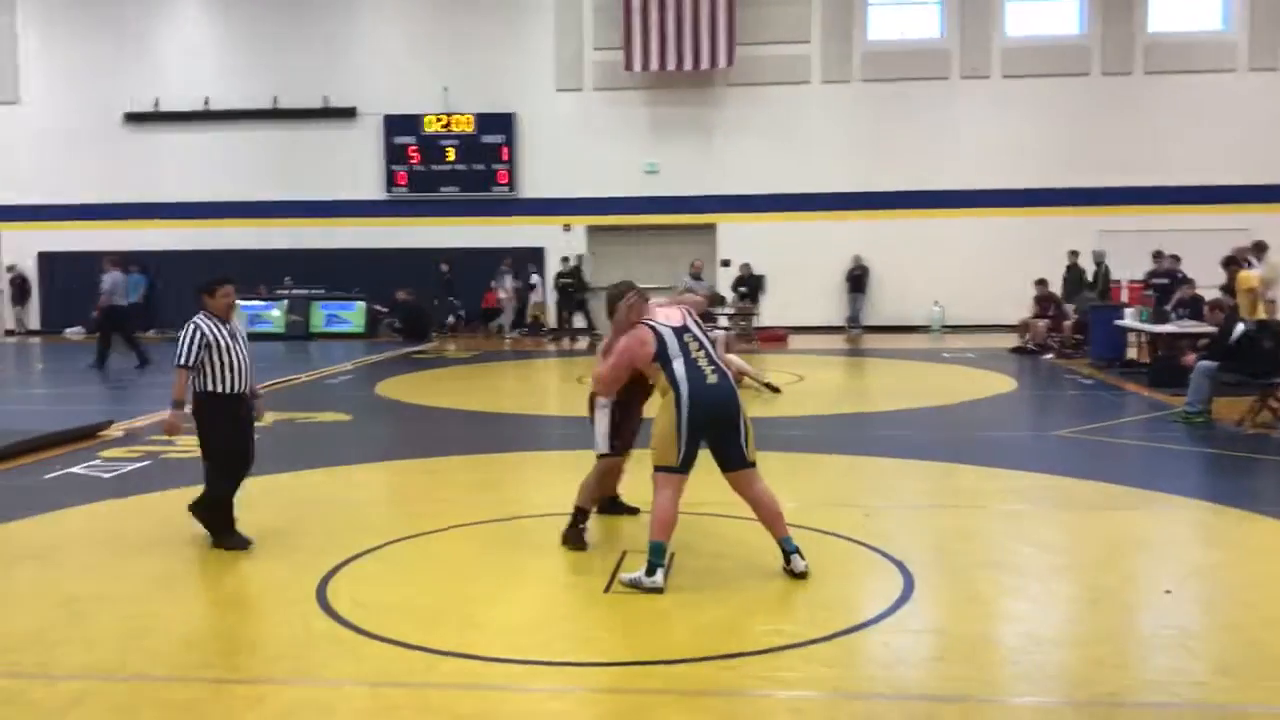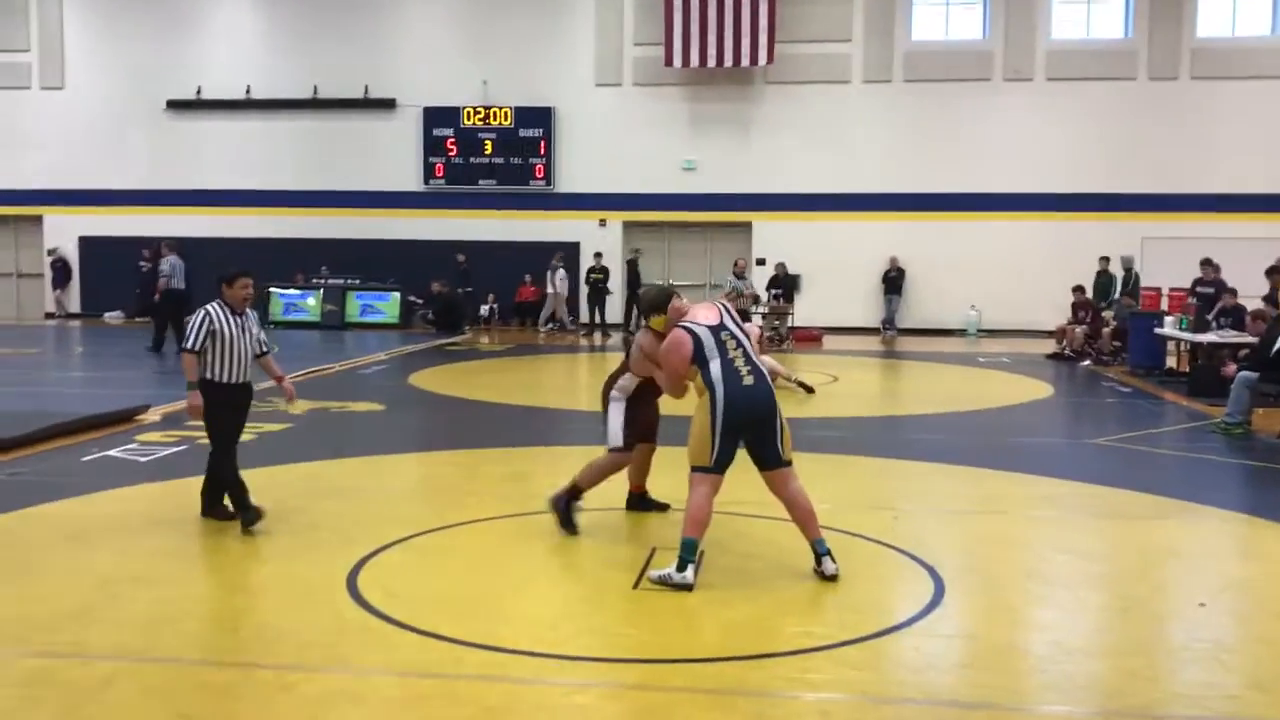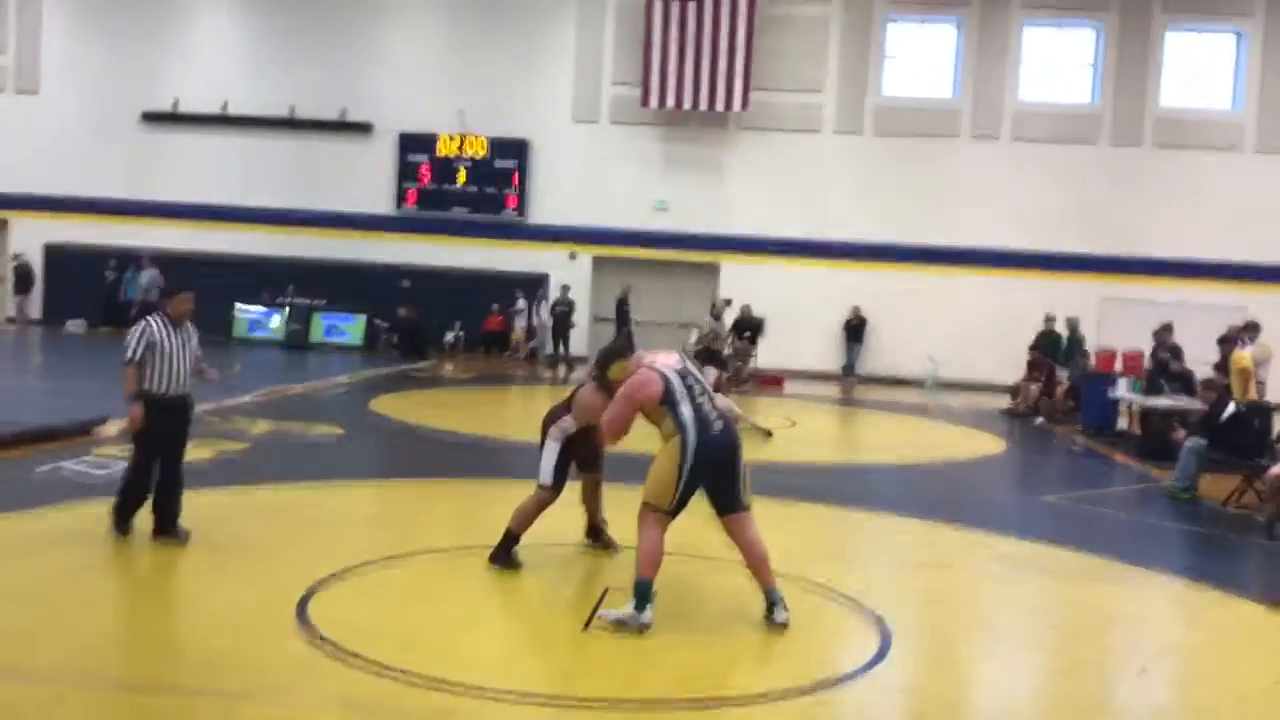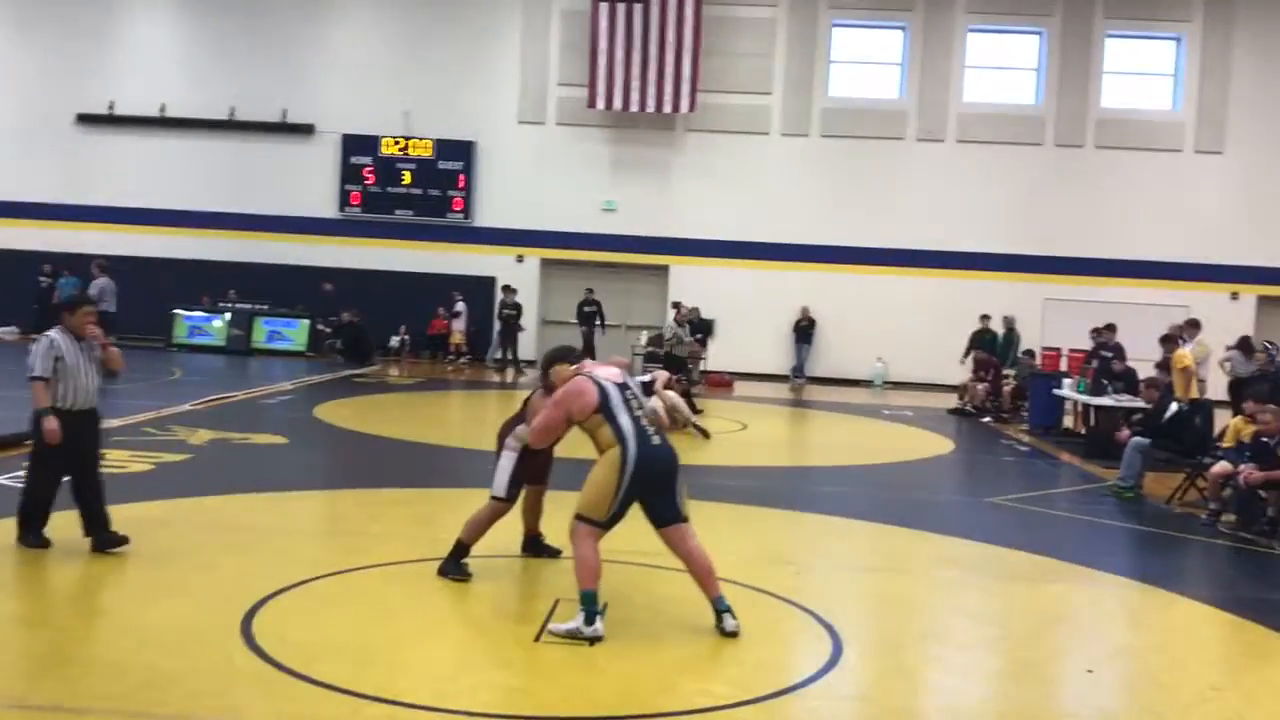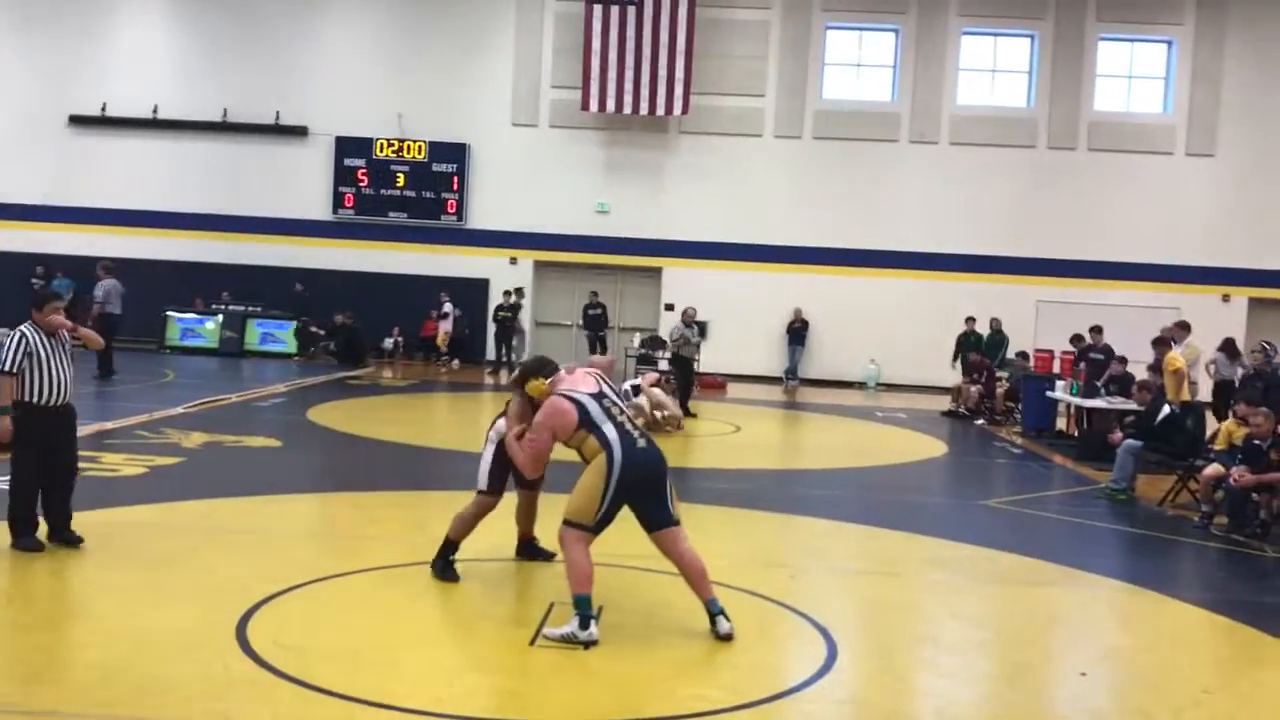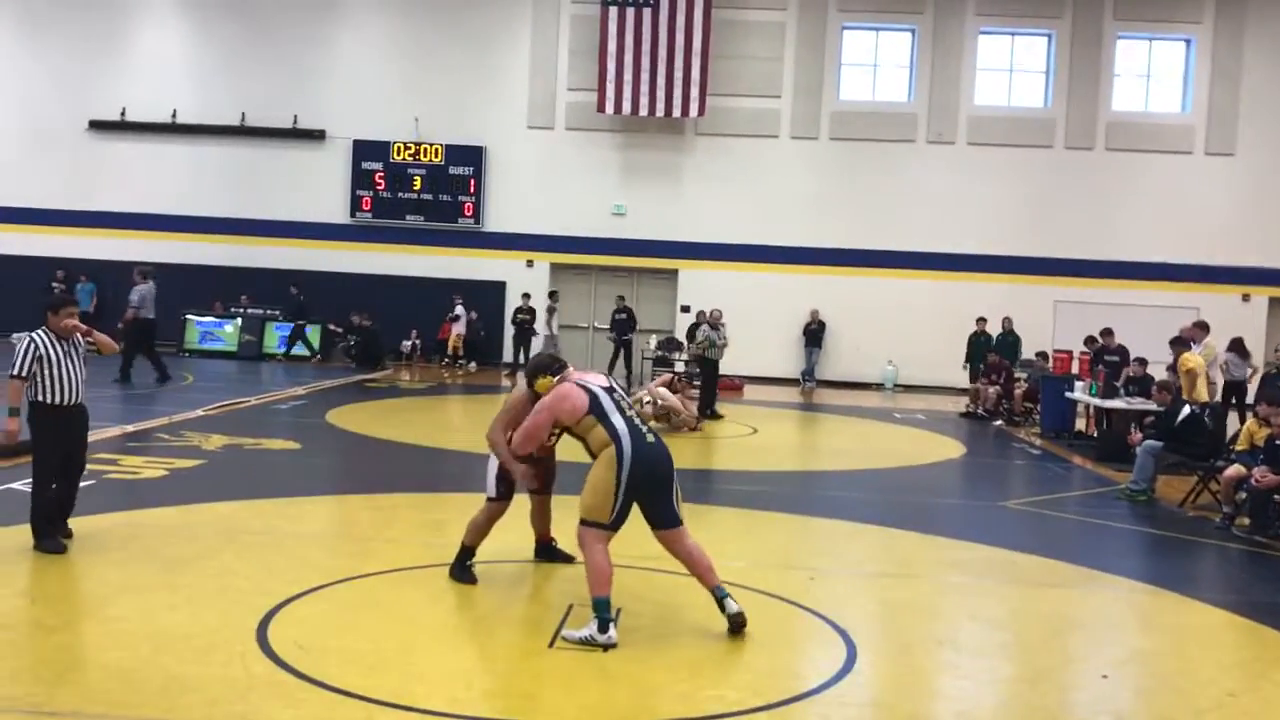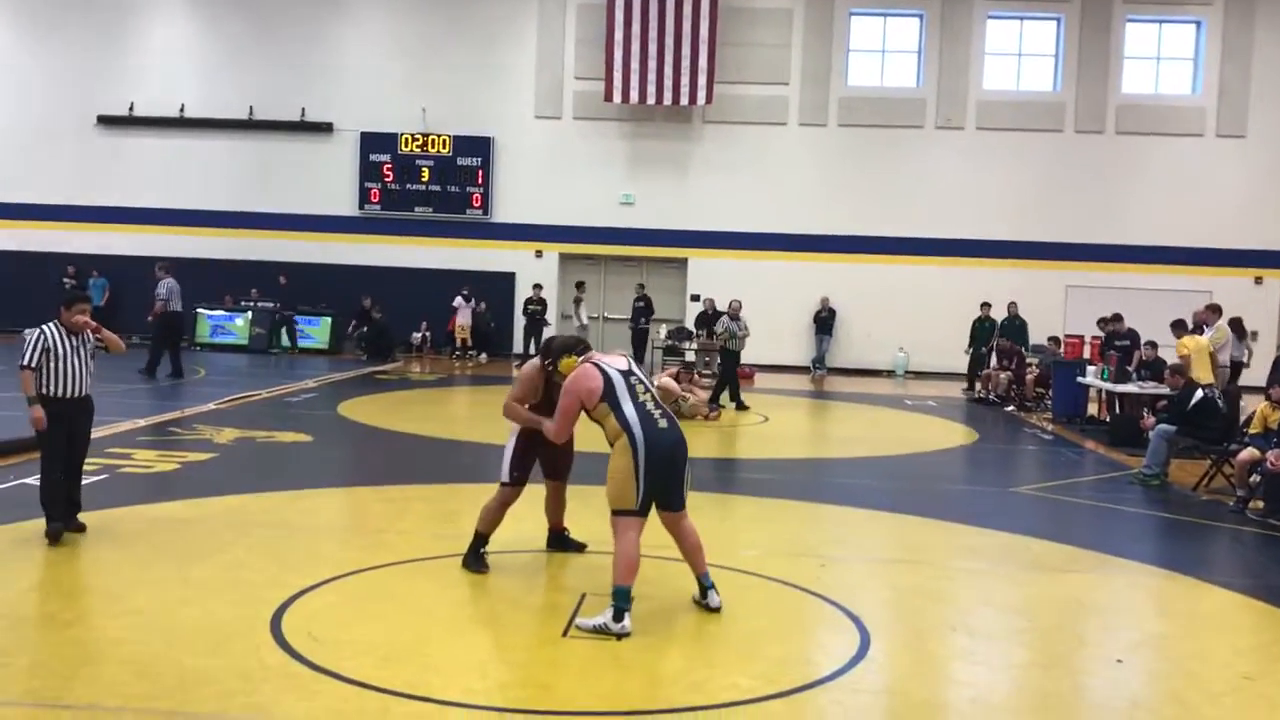
dt=0.3s
person 1, frame 1
left shoulder: (632, 340)
right shoulder: (681, 311)
left elbow: (604, 387)
left wrist: (602, 365)
left hip: (687, 402)
right hip: (726, 395)
left knee: (667, 486)
right knee: (750, 483)
left ankle: (653, 571)
right ankle: (793, 556)
person 1, frame 2
left shoulder: (673, 343)
right shoulder: (719, 306)
left elbow: (676, 391)
left wrist: (653, 373)
left hip: (724, 402)
right hip: (763, 395)
left knee: (702, 484)
right knee: (785, 481)
left ankle: (684, 568)
right ankle: (824, 558)
person 1, frame 3
left shoulder: (636, 382)
right shoulder: (673, 357)
left elbow: (609, 433)
left wrist: (615, 407)
left hip: (690, 445)
right hip: (726, 439)
left knee: (651, 522)
right knee: (742, 527)
left ankle: (640, 608)
right ankle: (775, 606)
person 1, frame 4
left shoulder: (572, 390)
right shoulder: (614, 371)
left elbow: (536, 439)
left wrist: (548, 411)
left hip: (627, 458)
right hip: (663, 454)
left knee: (584, 533)
right knee: (683, 538)
left ankle: (589, 620)
right ankle: (724, 614)
person 1, frame 5
left shoulder: (551, 410)
right shoulder: (589, 373)
left elbow: (532, 469)
left wrist: (511, 441)
left hip: (614, 464)
right hip: (651, 458)
left knee: (573, 538)
right knee: (676, 543)
left ankle: (584, 624)
right ankle: (719, 617)
person 1, frame 6
left shoulder: (558, 397)
right shoulder: (598, 377)
left elbow: (521, 446)
left hip: (623, 459)
right hip: (658, 454)
left knee: (592, 539)
right knee: (679, 538)
left ankle: (603, 627)
right ankle: (727, 603)
person 1, frame 7
left shoulder: (578, 378)
right shoulder: (623, 360)
left elbow: (558, 434)
left wrist: (549, 425)
left hip: (637, 445)
right hip: (673, 437)
left knee: (626, 528)
right knee: (678, 519)
left ankle: (618, 615)
right ankle: (708, 591)
person 2, frame 1
left shoulder: (235, 325)
right shoulder: (198, 328)
right elbow: (182, 369)
left wrist: (253, 396)
right wrist: (175, 409)
left hip: (239, 402)
right hip: (213, 405)
left knee: (242, 461)
right knee: (220, 468)
left ankle: (205, 507)
right ankle: (222, 531)
person 2, frame 2
left shoulder: (251, 317)
right shoulder: (207, 315)
left elbow: (262, 352)
right elbow: (189, 353)
left wrist: (281, 380)
right wrist: (193, 391)
left hip: (241, 391)
right hip: (214, 392)
left knee: (225, 449)
right knee: (224, 450)
left ankle: (212, 503)
right ankle: (243, 508)
person 2, frame 3
left shoulder: (189, 330)
right shoulder: (148, 327)
left elbow: (194, 363)
right elbow: (132, 366)
left wrist: (207, 372)
right wrist: (134, 402)
left hip: (179, 405)
right hip: (153, 405)
left knee: (172, 465)
right knee: (144, 463)
left ankle: (166, 523)
right ankle: (123, 513)
person 2, frame 4
left shoulder: (93, 341)
right shoulder: (50, 342)
left elbow: (117, 366)
right elbow: (38, 381)
left wrist: (104, 344)
right wrist: (46, 416)
left hip: (86, 418)
right hip: (58, 419)
left knee: (89, 476)
right knee: (44, 476)
left ankle: (100, 533)
right ankle: (29, 529)
person 2, frame 5
left shoulder: (63, 334)
right shoulder: (21, 337)
left elbow: (99, 344)
left wrist: (73, 328)
left hip: (62, 412)
right hip: (31, 414)
left knee: (65, 471)
right knee: (27, 475)
left ankle: (60, 528)
right ankle: (23, 533)
person 2, frame 6
left shoulder: (78, 339)
right shoulder: (34, 342)
left elbow: (112, 349)
right elbow: (16, 379)
left wrist: (87, 331)
right wrist: (13, 416)
left hip: (75, 413)
right hip: (47, 416)
left knee: (73, 471)
right knee: (45, 476)
left ankle: (58, 519)
right ankle: (44, 534)
person 2, frame 7
left shoulder: (89, 335)
right shoulder: (43, 334)
left elbow: (119, 348)
right elbow: (27, 370)
left wrist: (96, 328)
right wrist: (34, 404)
left hip: (81, 406)
right hip: (51, 407)
left knee: (74, 464)
right knee: (52, 465)
left ankle: (68, 515)
right ankle: (53, 521)
person 3, frame 1
right shoulder: (618, 341)
left hip: (631, 403)
right hip: (609, 404)
left knee: (618, 457)
right knee: (607, 463)
left ankle: (608, 499)
right ankle: (575, 526)
person 3, frame 2
left shoulder: (662, 333)
right shoulder: (648, 342)
left hip: (644, 395)
right hip: (622, 397)
left knee: (646, 447)
right knee: (619, 457)
left ankle: (637, 496)
right ankle: (566, 499)
person 3, frame 3
right shoulder: (591, 394)
left hip: (585, 431)
right hip: (561, 433)
left knee: (593, 480)
right knee: (546, 493)
left ankle: (596, 530)
right ankle: (504, 547)
person 3, frame 4
right shoulder: (544, 401)
right hip: (517, 444)
left knee: (537, 490)
right knee: (499, 505)
left ankle: (532, 541)
right ankle: (453, 560)
person 3, frame 5
right shoulder: (522, 403)
right hip: (503, 442)
left knee: (530, 496)
right knee: (485, 502)
left ankle: (526, 545)
right ankle: (443, 559)
person 3, frame 6
right shoulder: (523, 396)
right elbow: (493, 434)
right wrist: (513, 467)
left hip: (542, 447)
right hip: (509, 447)
left knee: (542, 500)
right knee: (495, 507)
left ankle: (544, 547)
right ankle: (461, 563)
person 3, frame 7
left shoulder: (586, 370)
right shoulder: (535, 371)
right elbow: (509, 408)
right wrist: (543, 422)
left hip: (560, 433)
right hip: (527, 432)
left knee: (557, 486)
right knee: (508, 494)
left ankle: (557, 536)
right ankle: (474, 551)
